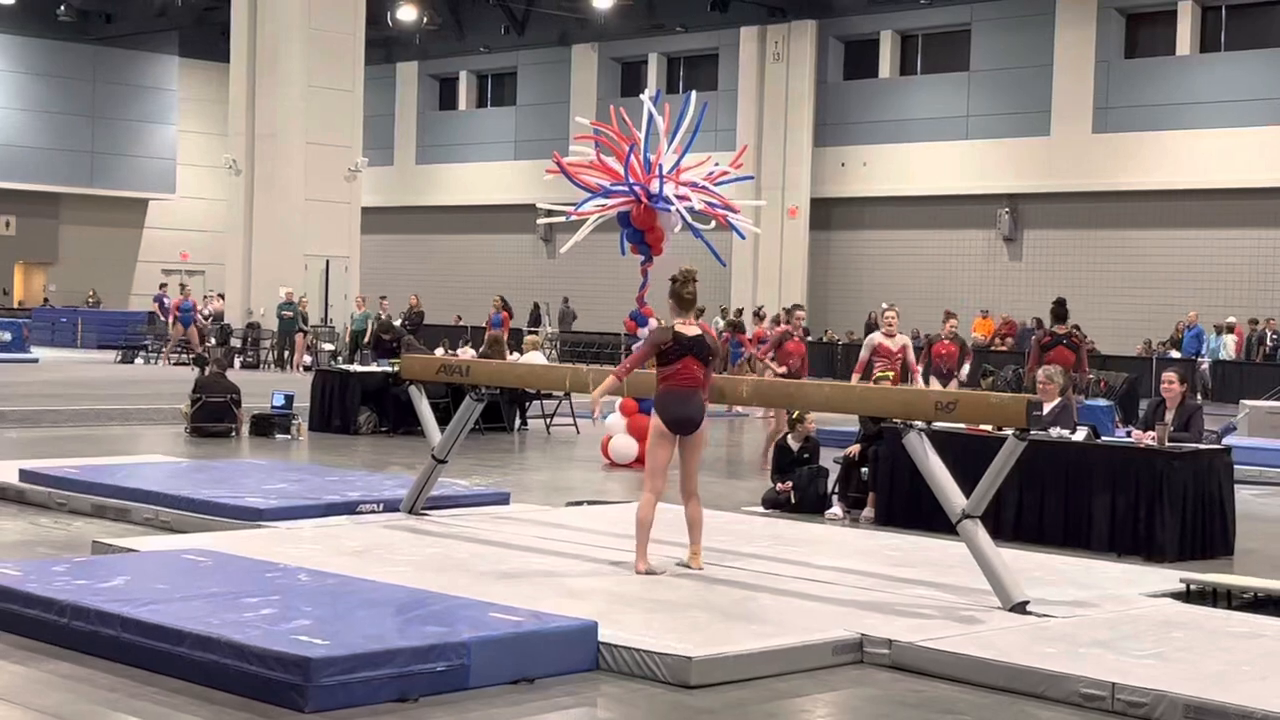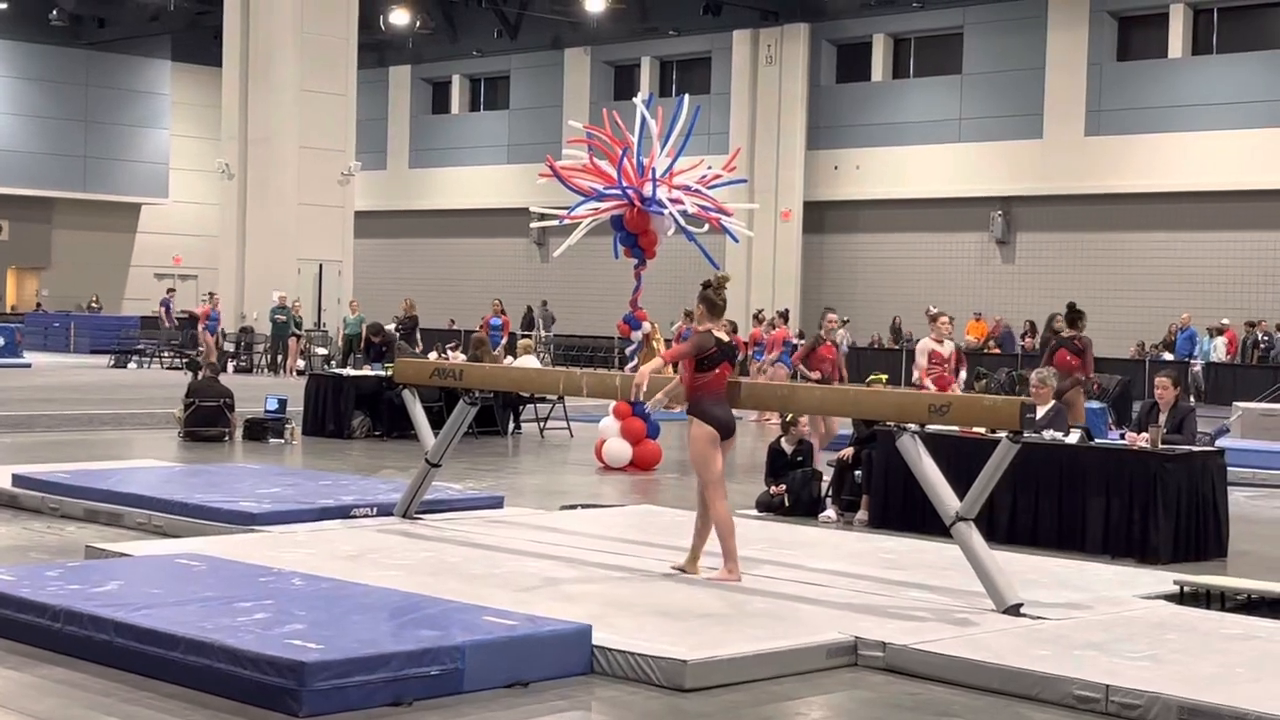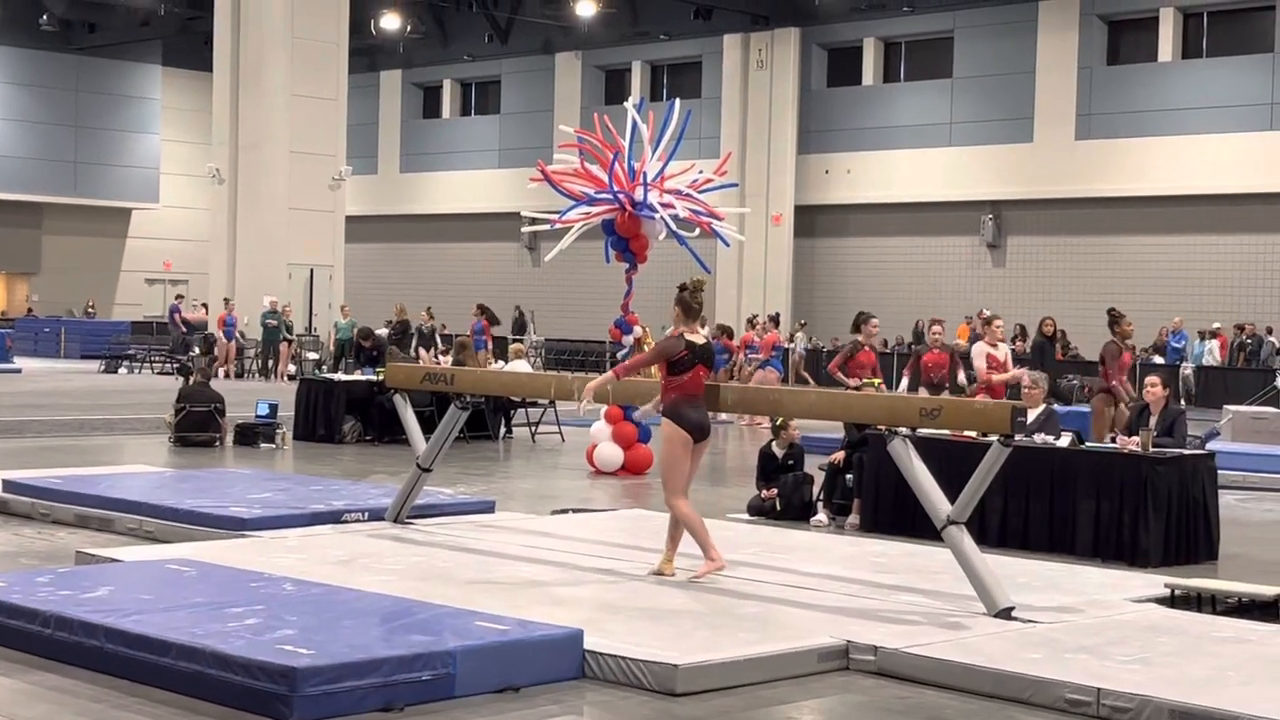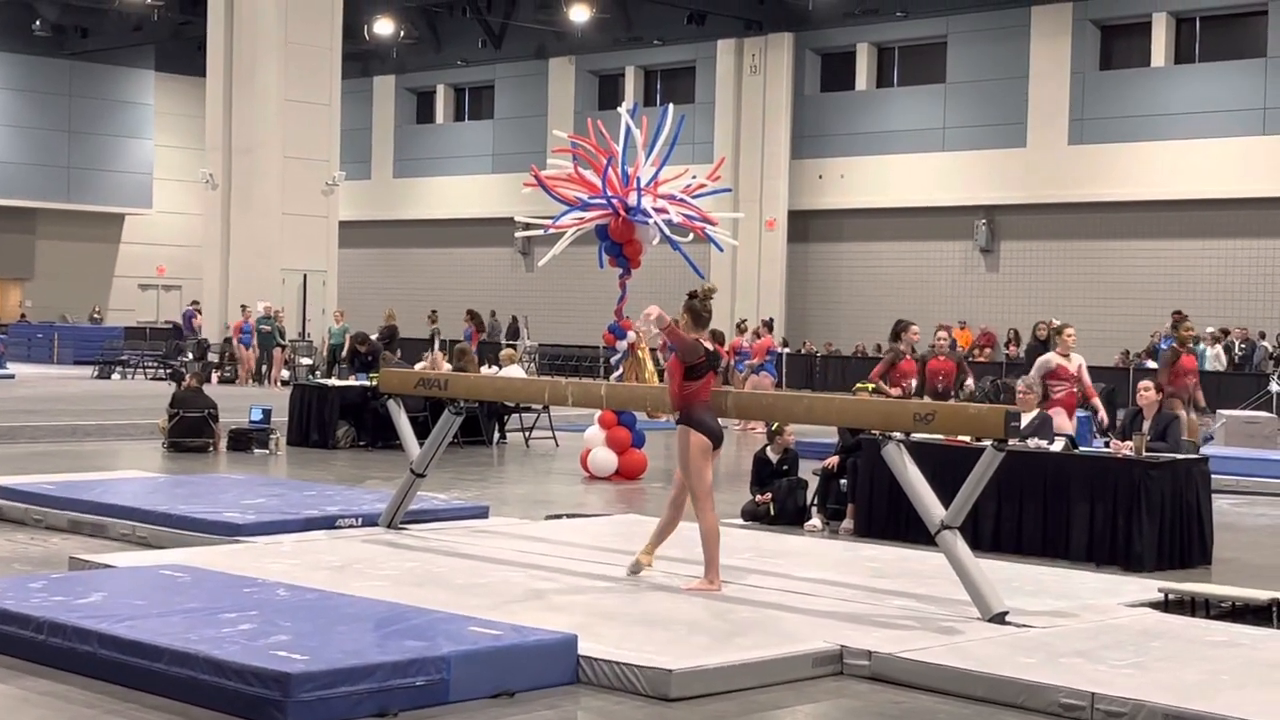
dt=0.7s
person 1, frame 1
left shoulder: (663, 335)
right shoulder: (708, 340)
left elbow: (630, 364)
left wrist: (600, 391)
left hip: (667, 410)
right hip: (694, 411)
left knee: (651, 490)
right knee: (690, 489)
left ankle: (641, 558)
right ankle: (695, 555)
person 1, frame 2
left shoulder: (703, 339)
right shoulder: (729, 345)
left elbow: (676, 353)
left wrist: (648, 367)
right wrist: (664, 394)
left hip: (704, 418)
right hip: (725, 417)
left knee: (715, 496)
right knee: (708, 494)
left ankle: (731, 567)
right ankle: (692, 560)
person 1, frame 3
left shoulder: (675, 343)
right shoulder: (707, 347)
left elbow: (635, 364)
left wrist: (596, 383)
right wrist: (655, 404)
left hip: (679, 420)
right hip: (701, 420)
left knee: (675, 497)
right knee: (678, 494)
left ankle: (713, 555)
right ankle: (667, 560)
person 1, frame 4
left shoulder: (691, 347)
right shoulder: (709, 350)
left elbow: (673, 331)
left wrist: (658, 316)
right wrist: (661, 323)
left hip: (694, 427)
right hip: (707, 426)
left knee: (703, 506)
right knee: (677, 497)
left ankle: (712, 578)
right ankle: (648, 551)
